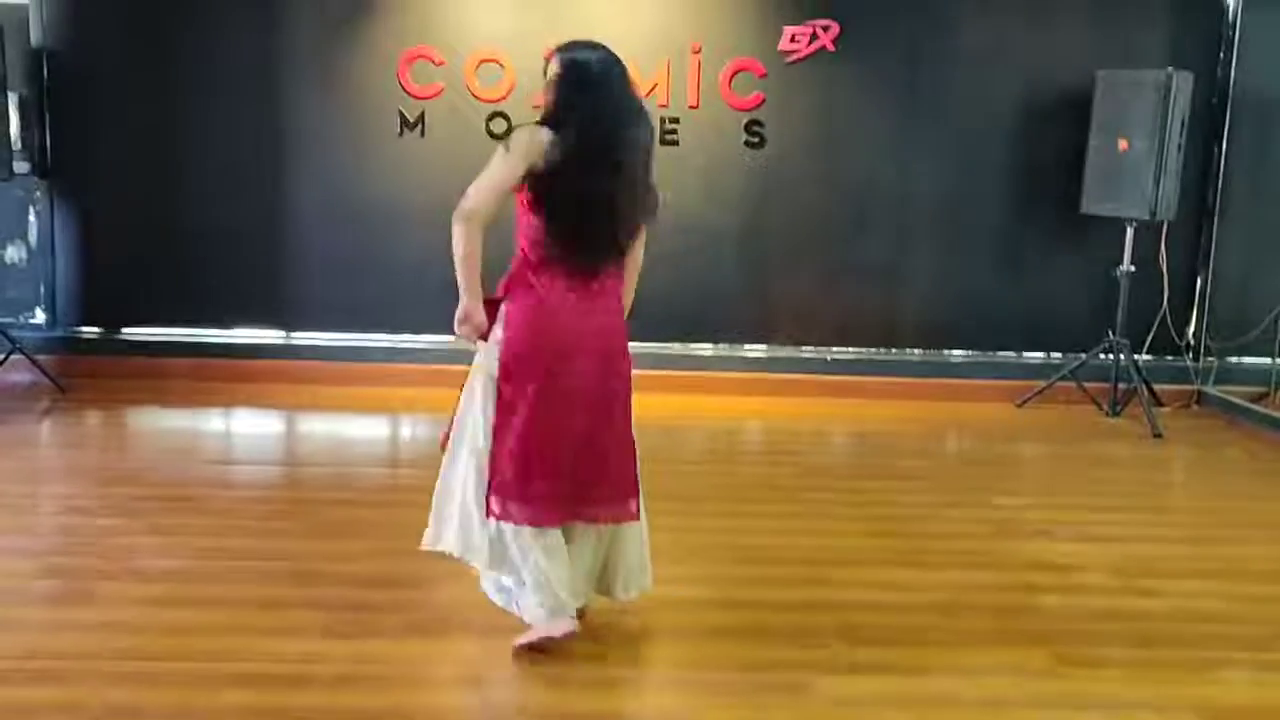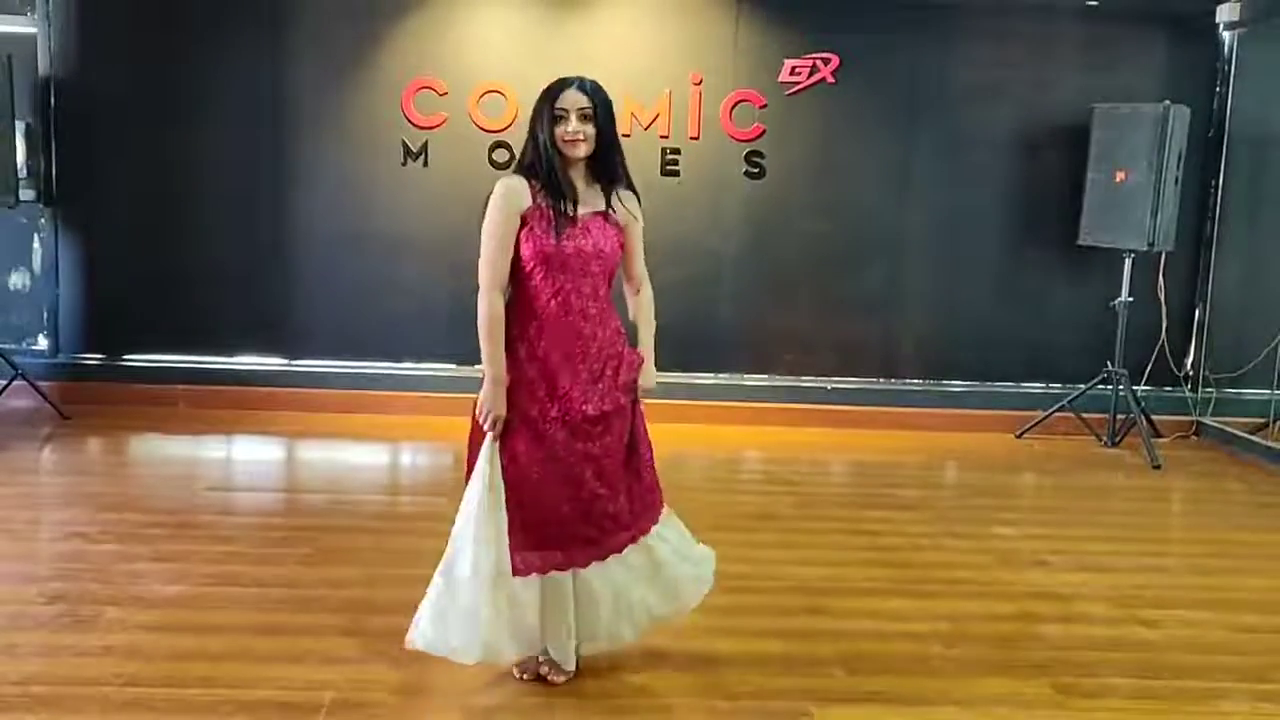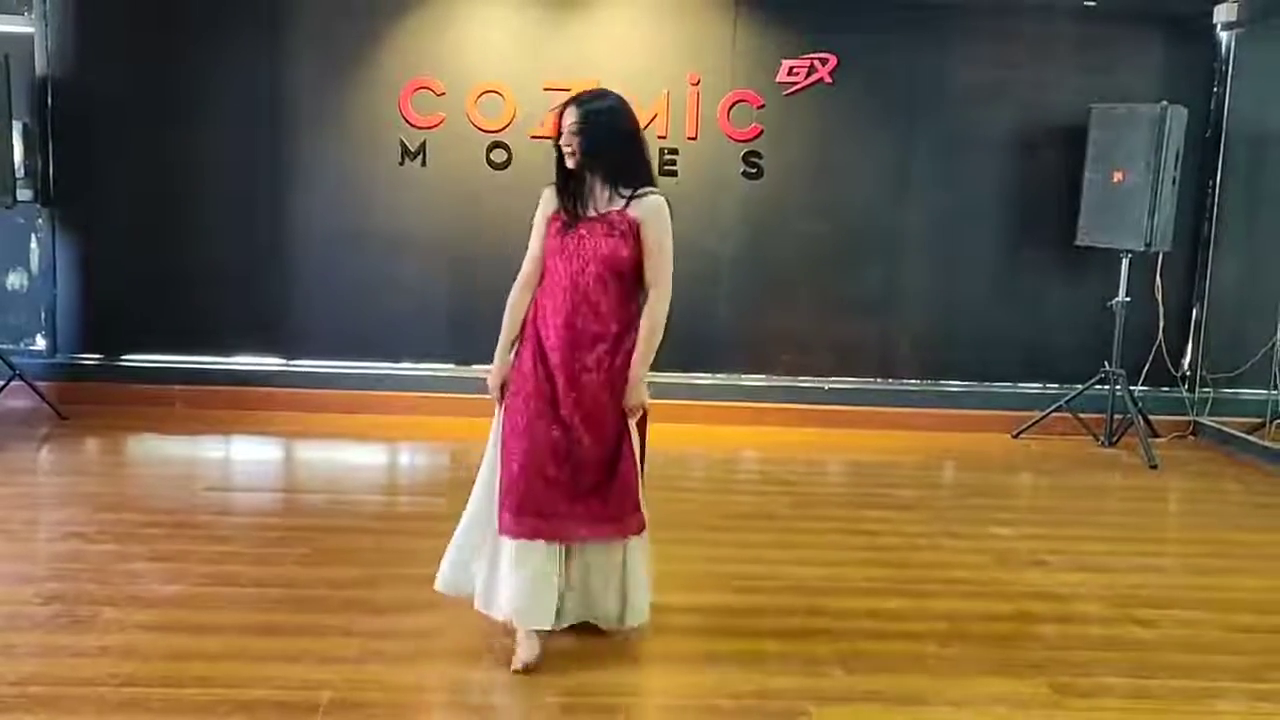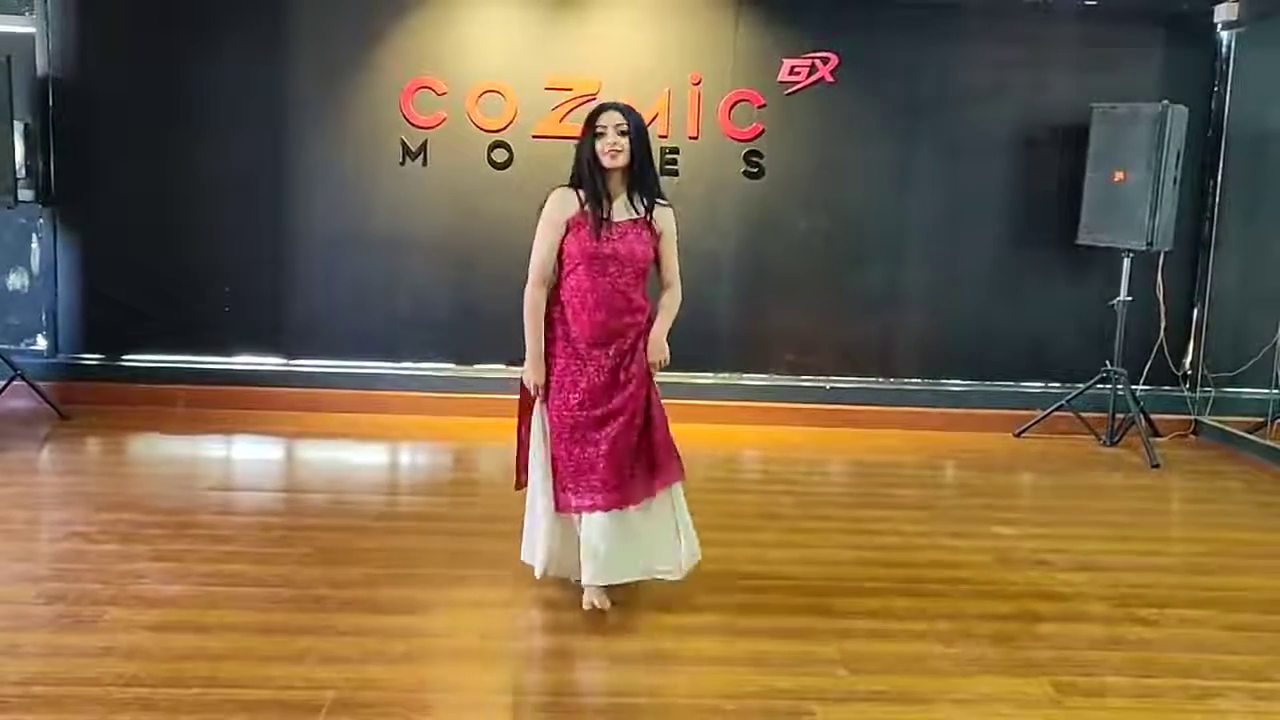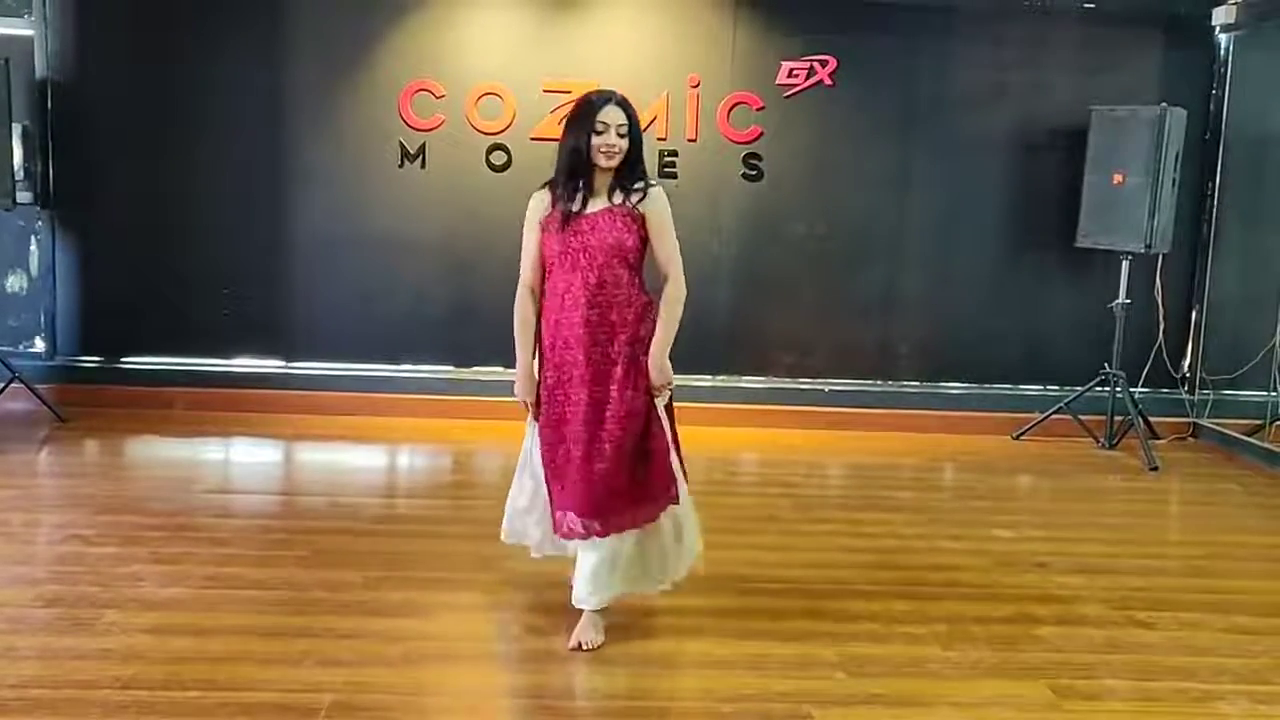
dt=1s
person 1, frame 1
left shoulder: (535, 142)
right shoulder: (628, 163)
left elbow: (468, 217)
right elbow: (631, 264)
left wrist: (471, 299)
left hip: (534, 317)
right hip: (600, 326)
left knee: (523, 461)
right knee: (587, 461)
left ankle: (552, 603)
right ankle: (573, 591)
person 1, frame 2
left shoulder: (621, 203)
right shoulder: (516, 192)
left elbow: (639, 286)
right elbow: (491, 291)
left wrist: (646, 356)
right wrist: (495, 383)
left hip: (605, 381)
right hip: (532, 377)
left knee: (601, 506)
right knee: (532, 507)
left ankle: (575, 636)
right ankle: (534, 638)
person 1, frame 3
left shoulder: (646, 207)
right shoulder: (555, 201)
left elbow: (659, 297)
right elbow: (528, 282)
left wrist: (638, 377)
right wrist: (502, 356)
left hip: (606, 368)
right hip: (542, 364)
left knee: (602, 489)
right knee: (529, 486)
left ankle: (595, 603)
right ankle: (532, 616)
person 1, frame 4
left shoulder: (658, 213)
right shoulder: (565, 202)
left elbow: (671, 286)
right elbow: (537, 281)
left wrist: (659, 334)
right wrist: (534, 355)
left hip: (628, 354)
right hip: (568, 351)
left knee: (617, 461)
right knee: (569, 458)
left ankle: (604, 570)
right ankle: (580, 561)
person 1, frame 5
left shoulder: (646, 200)
right shoulder: (546, 203)
left elbow: (675, 280)
right elbow: (528, 289)
left wrist: (660, 351)
right wrist: (525, 365)
left hip: (625, 359)
right hip: (563, 358)
left knee: (612, 475)
right knee: (564, 468)
left ankle: (593, 602)
right ankle: (584, 566)
